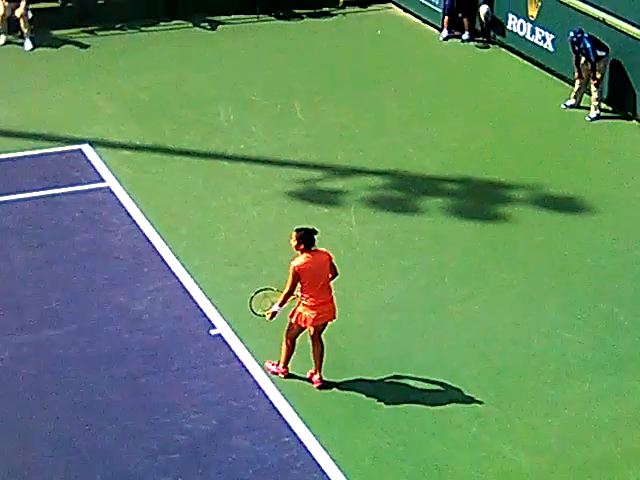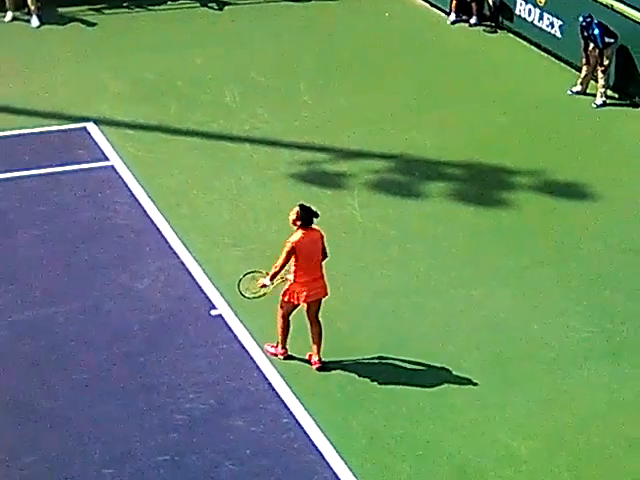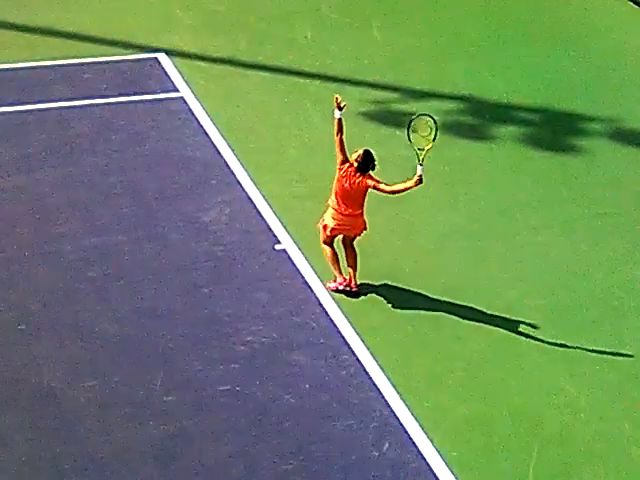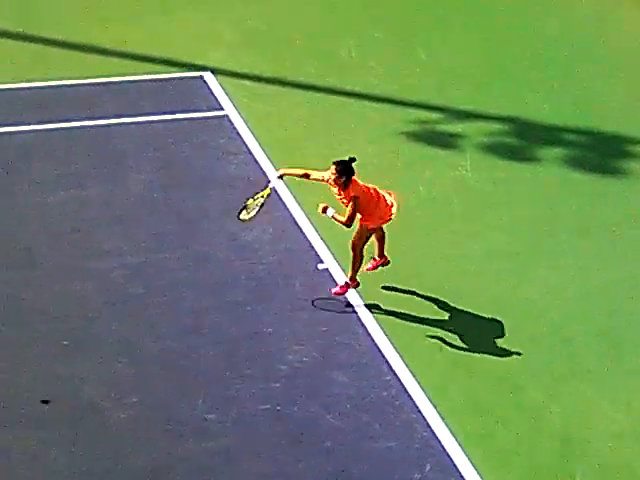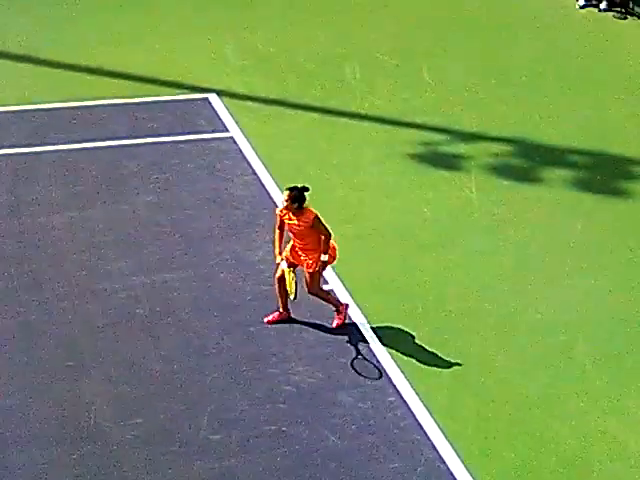
dt=0.7s
person 1, frame 1
left shoulder: (297, 264)
right shoulder: (325, 254)
left elbow: (289, 291)
right elbow: (334, 274)
left wrist: (276, 308)
left hip: (308, 309)
right hip: (326, 306)
left knee: (290, 337)
right knee: (316, 338)
left ankle: (282, 367)
right ankle: (317, 375)
person 1, frame 2
left shoulder: (294, 241)
right shoulder: (318, 233)
left elbow: (280, 265)
left wrist: (267, 280)
left hip: (300, 287)
right hip: (318, 284)
left knee: (283, 314)
right knee: (314, 319)
left ankle: (281, 348)
right ankle: (316, 356)
person 1, frame 3
left shoulder: (343, 167)
right shoulder: (367, 181)
left elbow: (339, 137)
right elbow: (390, 189)
left wrist: (338, 113)
right wrist: (413, 183)
left hip: (335, 219)
right hip: (355, 222)
left knee: (326, 243)
right knee: (348, 245)
left ankle: (340, 279)
right ankle: (353, 280)
person 1, frame 4
left shoulder: (353, 195)
right shoulder: (332, 179)
left elbow: (348, 222)
right elbow: (308, 174)
left wrist: (330, 212)
right wrist: (285, 171)
left hip: (375, 212)
left knee: (356, 245)
right knee: (376, 229)
left ankle: (351, 281)
right ankle: (380, 257)
person 1, frame 5
left shoulder: (311, 218)
right shoulder: (282, 212)
left elbow: (327, 235)
right elbow: (279, 230)
left wrist: (324, 257)
right wrist: (278, 253)
left hip: (313, 253)
right hip: (296, 249)
left knee: (313, 289)
right knee: (280, 279)
left ankle: (339, 307)
right ankle: (283, 312)
